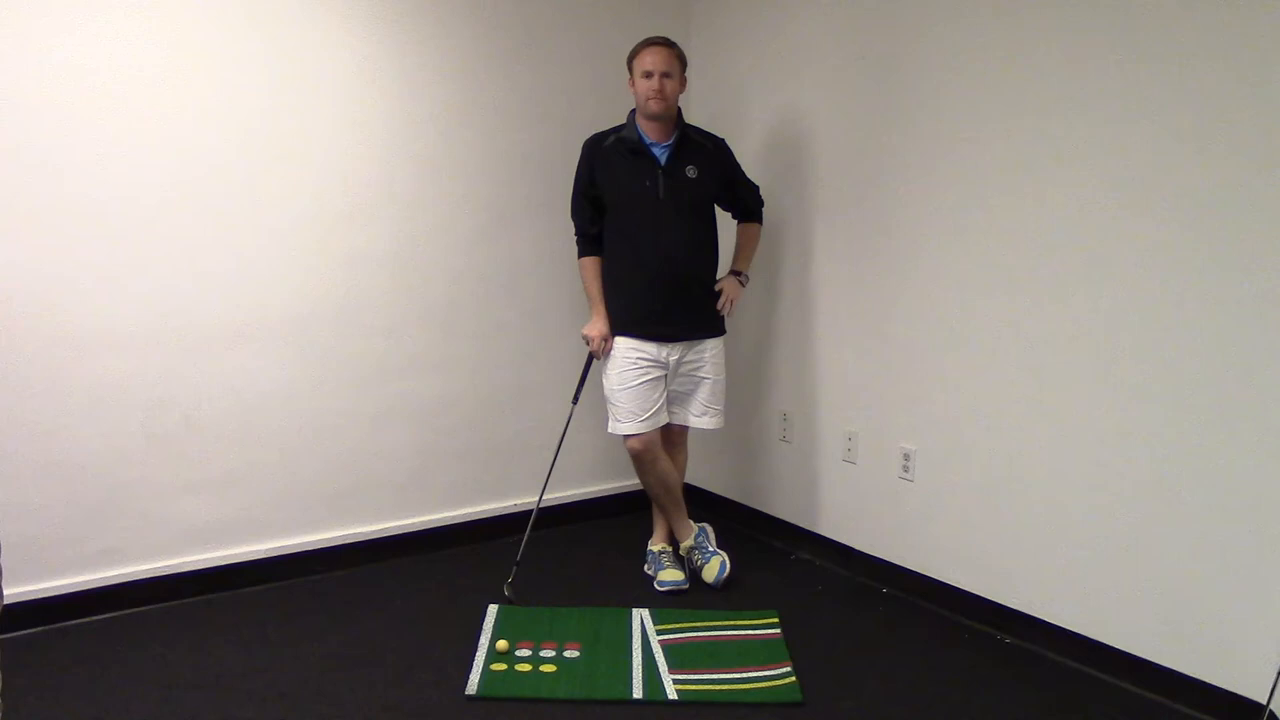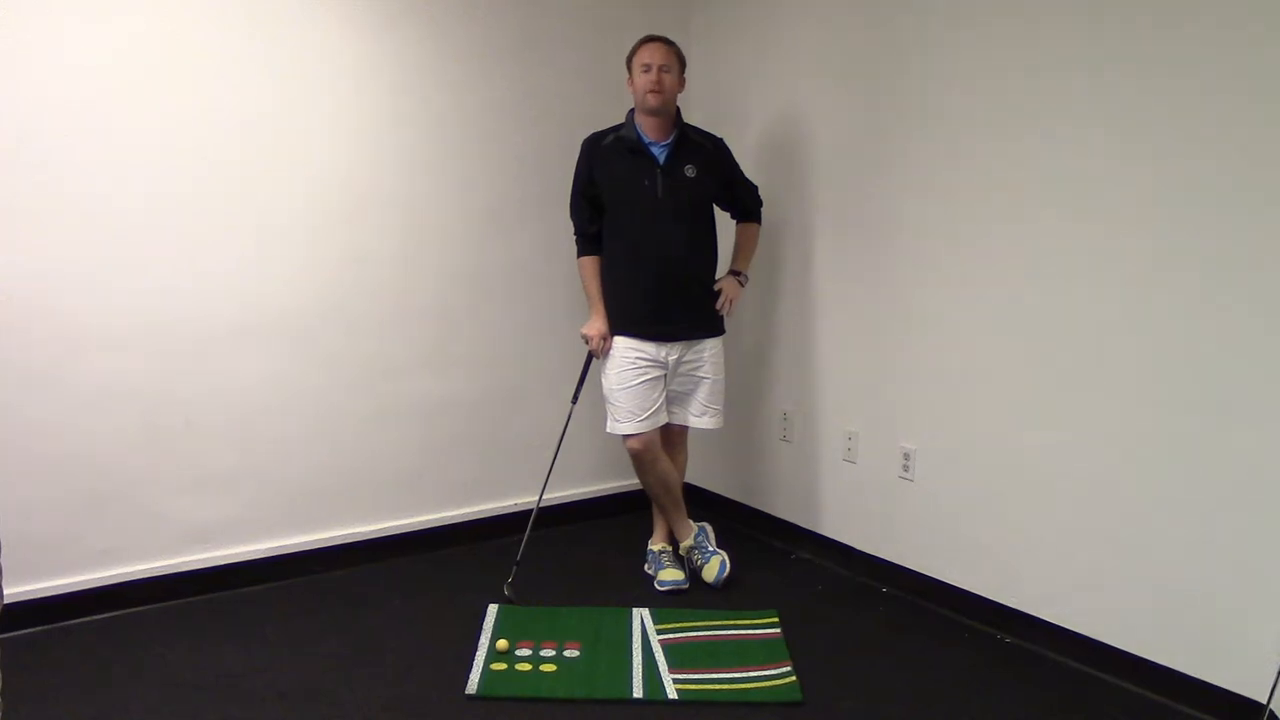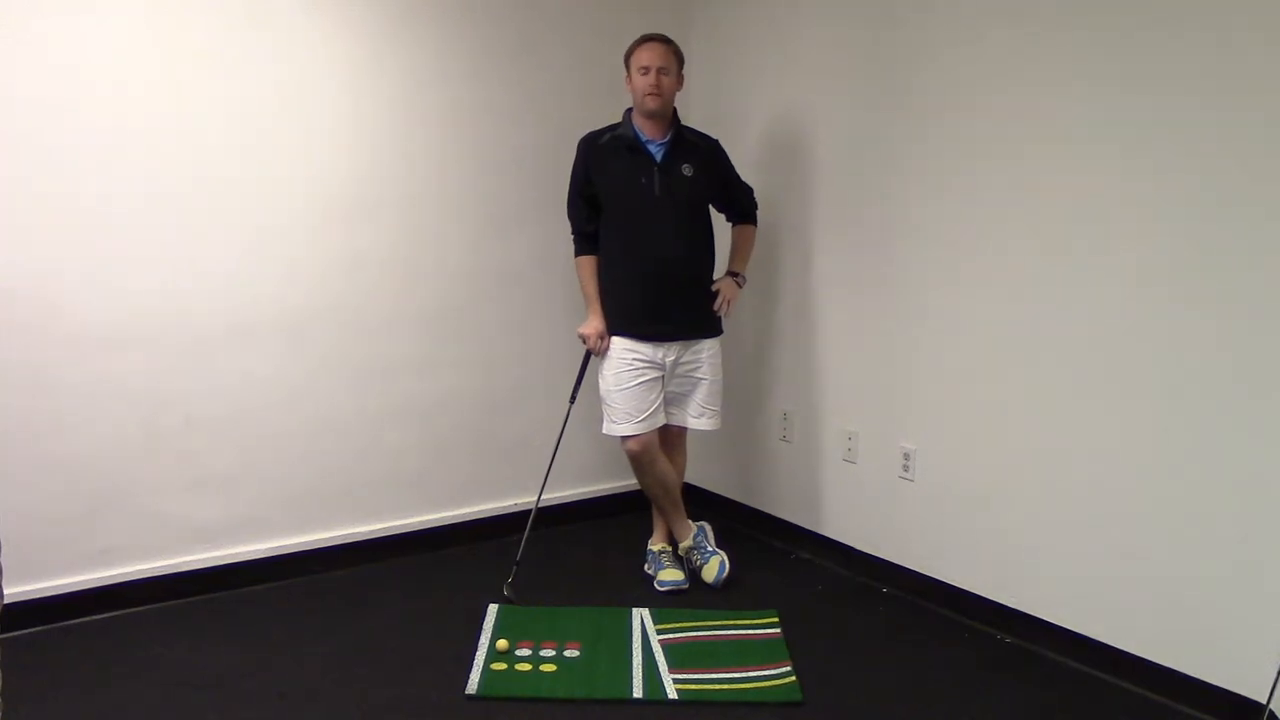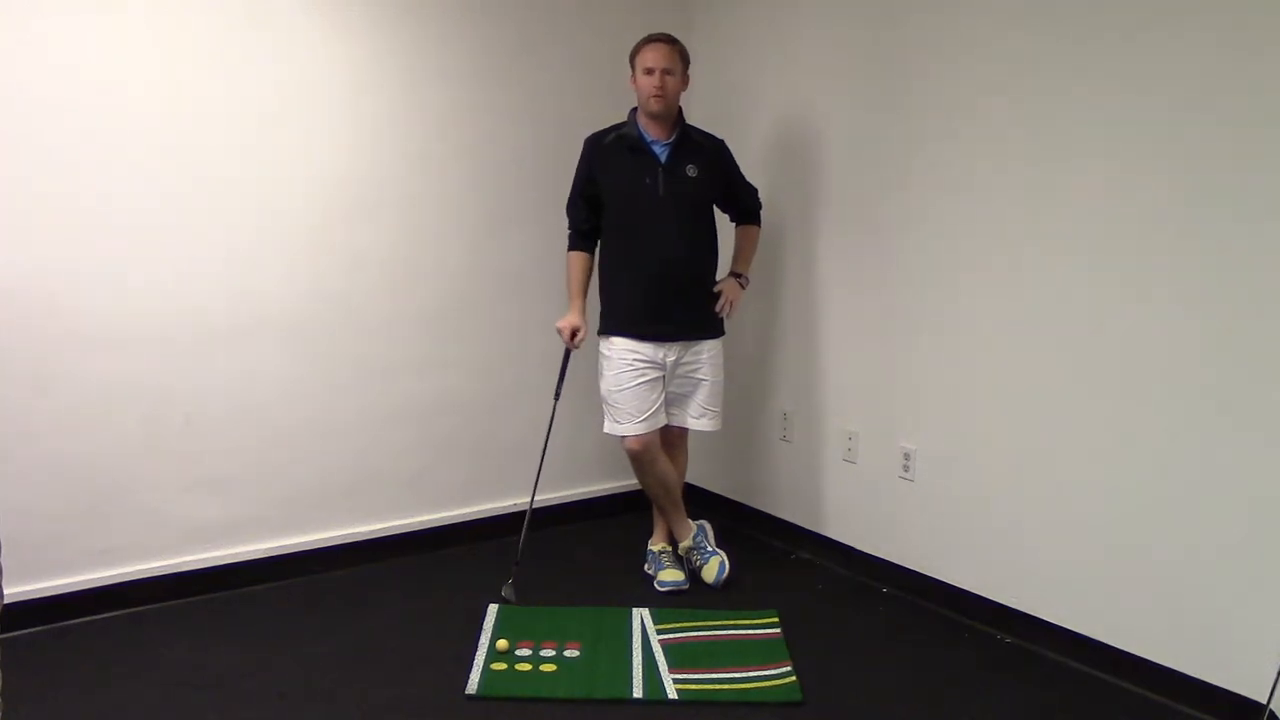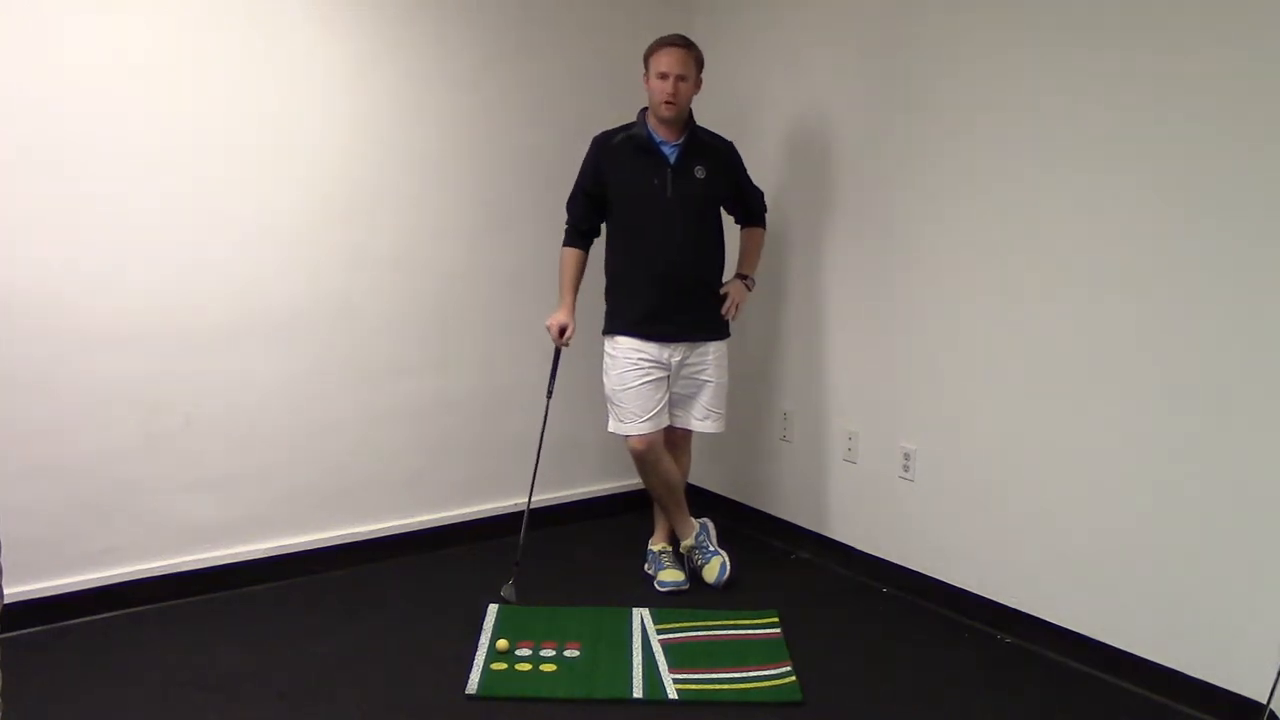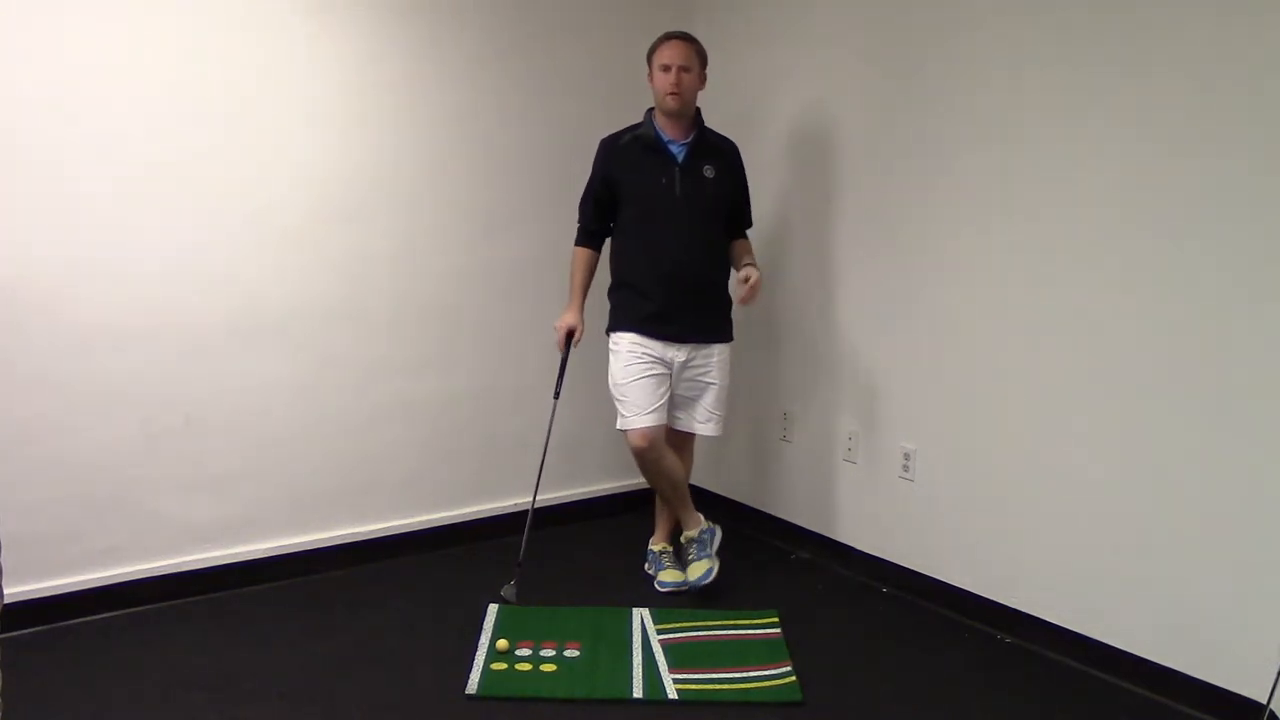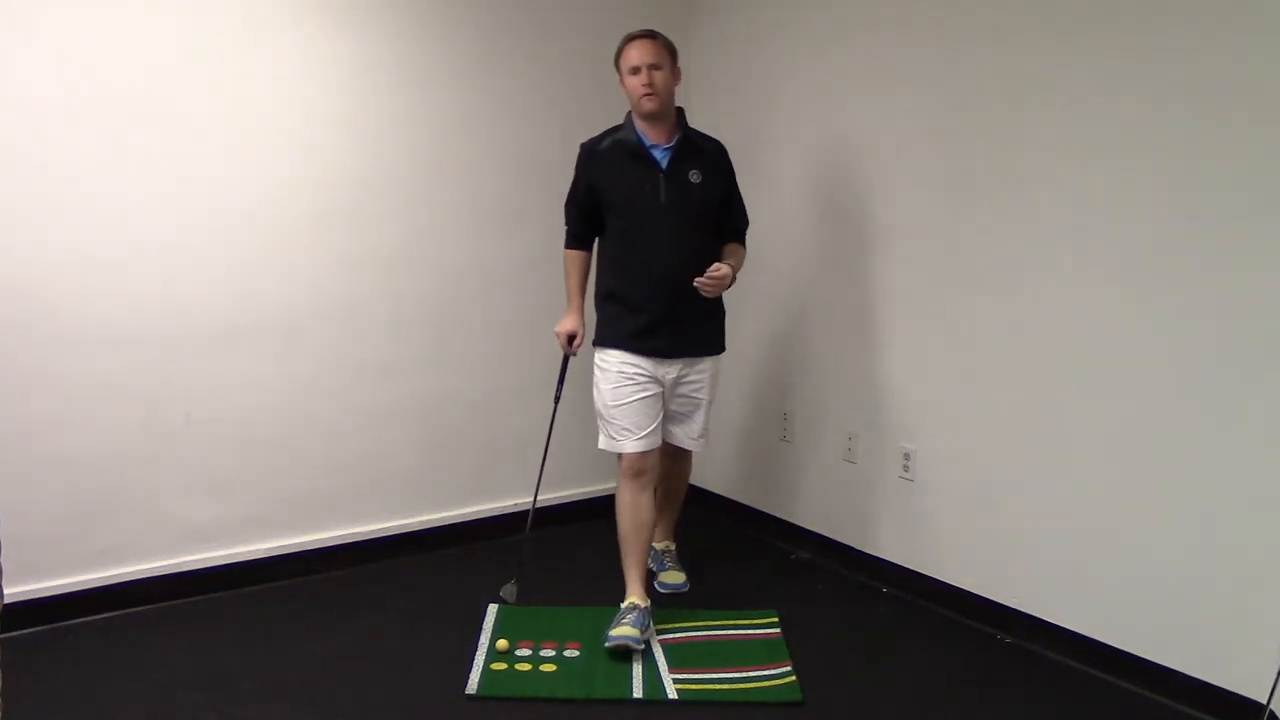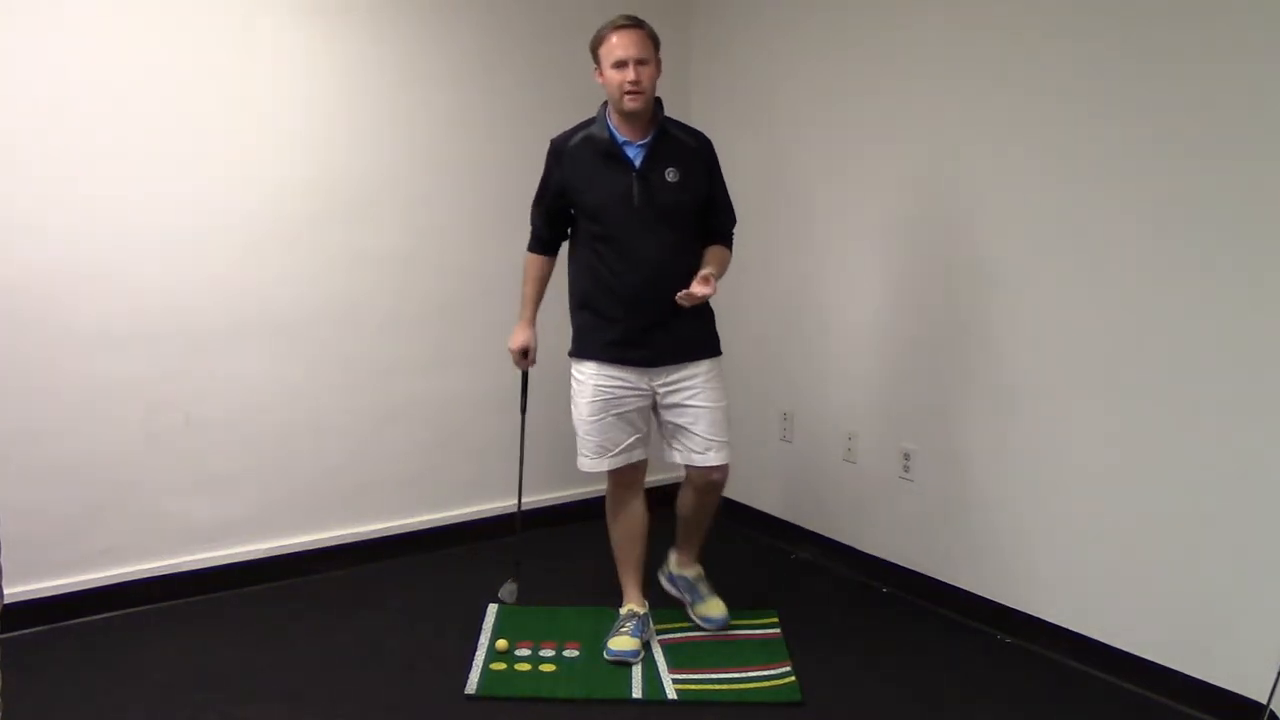
dt=0.7s
person 1, frame 1
left shoulder: (710, 151)
right shoulder: (601, 152)
left elbow: (751, 210)
right elbow: (587, 238)
left wrist: (738, 275)
right wrist: (597, 313)
left hip: (699, 328)
right hip: (631, 331)
left knee: (674, 435)
right knee: (641, 442)
left ankle: (661, 541)
right ankle: (688, 534)
person 1, frame 2
left shoulder: (708, 151)
right shoulder: (600, 151)
left elbow: (749, 210)
right elbow: (586, 238)
left wrist: (737, 275)
right wrist: (597, 313)
left hip: (698, 328)
right hip: (630, 332)
left knee: (674, 436)
right knee: (641, 442)
left ankle: (663, 541)
right ankle: (687, 534)
person 1, frame 3
left shoulder: (705, 152)
right shoulder: (597, 150)
left elbow: (745, 212)
right elbow: (584, 238)
left wrist: (735, 276)
right wrist: (594, 312)
left hip: (696, 329)
right hip: (627, 331)
left knee: (673, 436)
right knee: (638, 443)
left ankle: (661, 542)
right ankle: (687, 534)
person 1, frame 4
left shoulder: (709, 152)
right shoulder: (602, 150)
left elbow: (748, 213)
right elbow: (581, 233)
left wrist: (739, 277)
right wrist: (576, 307)
left hip: (698, 329)
right hip: (628, 331)
left knee: (676, 437)
right knee: (639, 443)
left ankle: (662, 542)
right ankle: (687, 533)
person 1, frame 5
left shoulder: (718, 154)
right shoulder: (609, 150)
left elbow: (753, 215)
right elbow: (579, 230)
left wrist: (743, 279)
right wrist: (566, 305)
left hip: (702, 330)
right hip: (633, 330)
left knee: (679, 438)
right knee: (643, 443)
left ankle: (662, 542)
right ankle: (690, 531)
person 1, frame 6
left shoulder: (724, 155)
right shoulder: (618, 150)
left elbow: (736, 231)
right elbow: (591, 232)
left wrist: (748, 267)
right wrist: (574, 305)
left hip: (707, 331)
right hip: (637, 327)
left knee: (680, 439)
right knee: (645, 440)
left ankle: (662, 543)
right ankle: (694, 526)
person 1, frame 7
left shoulder: (710, 155)
right shoulder: (599, 155)
left elbow: (735, 234)
right elbow: (579, 236)
left wrist: (728, 268)
right wrist: (573, 309)
left hip: (697, 341)
right hip: (625, 343)
left knee: (678, 452)
right knee: (635, 465)
left ankle: (664, 542)
right ankle: (635, 600)
person 1, frame 8
left shoulder: (693, 150)
right shoulder: (570, 152)
left elbow: (720, 235)
right elbow: (545, 238)
left wrist: (709, 276)
right wrist: (526, 321)
left hip: (690, 351)
right hip: (604, 355)
left knee: (710, 472)
right knee: (623, 479)
left ankle: (685, 564)
right ankle: (634, 607)
